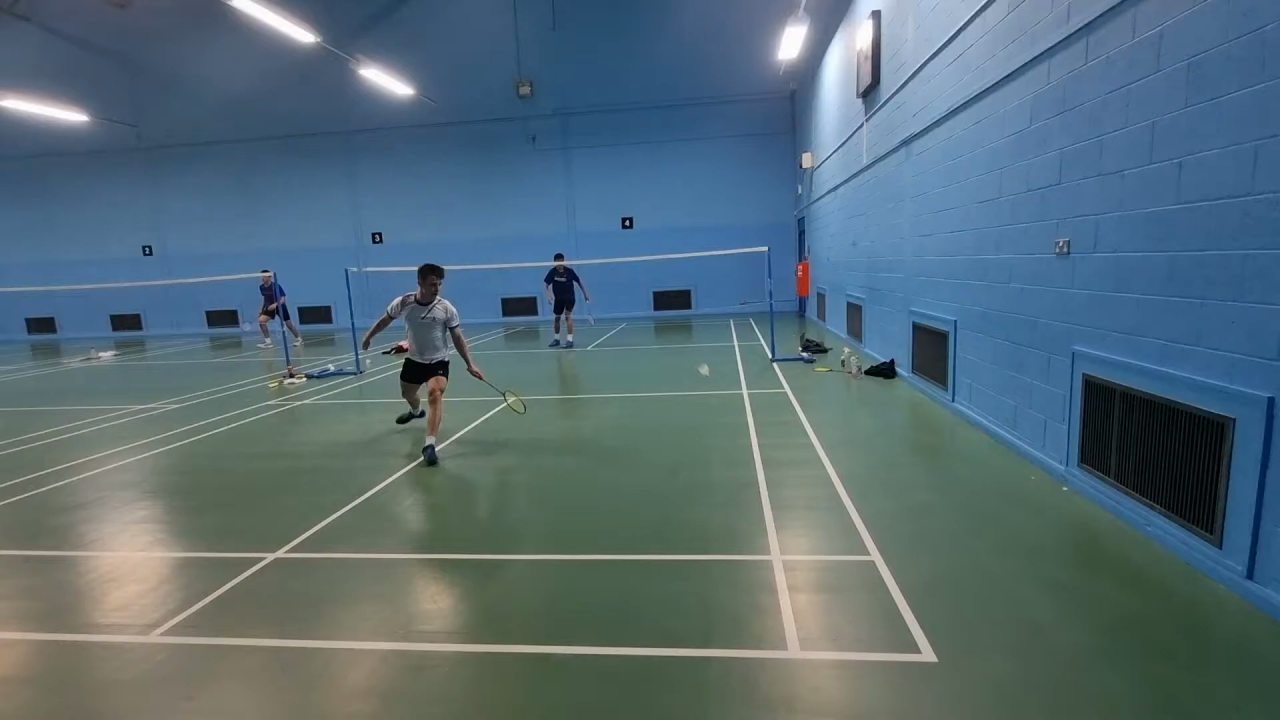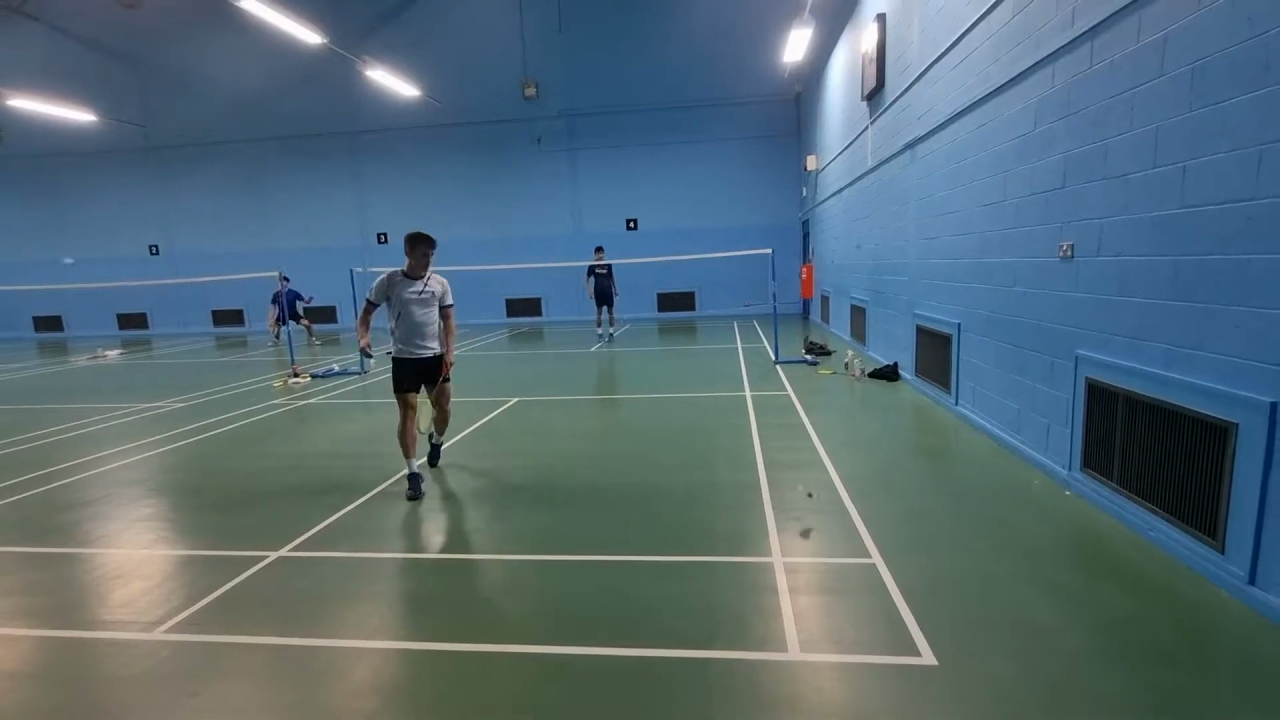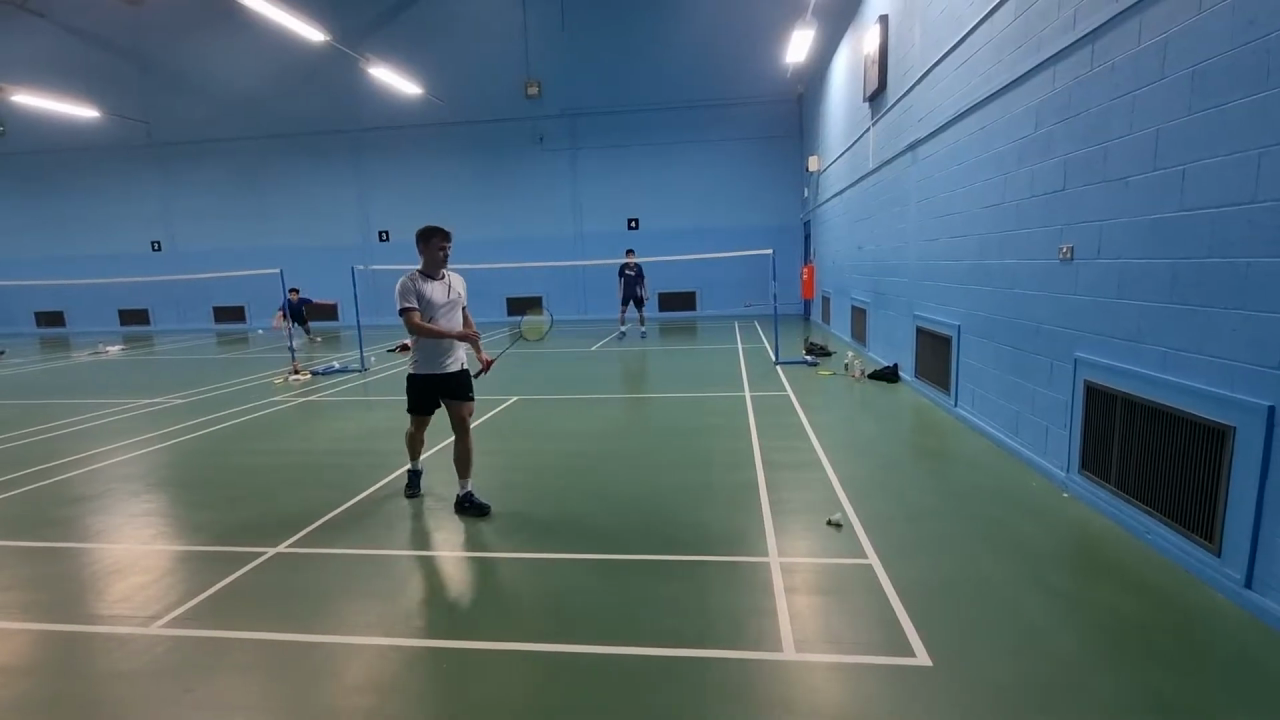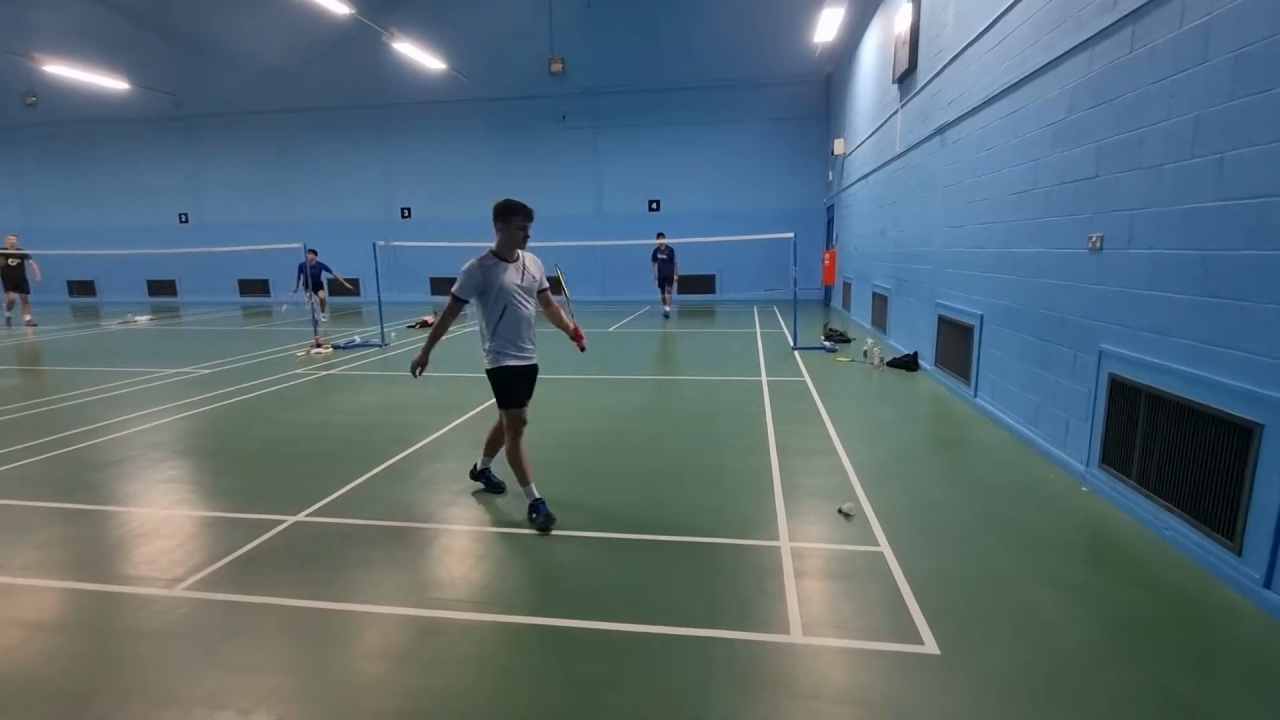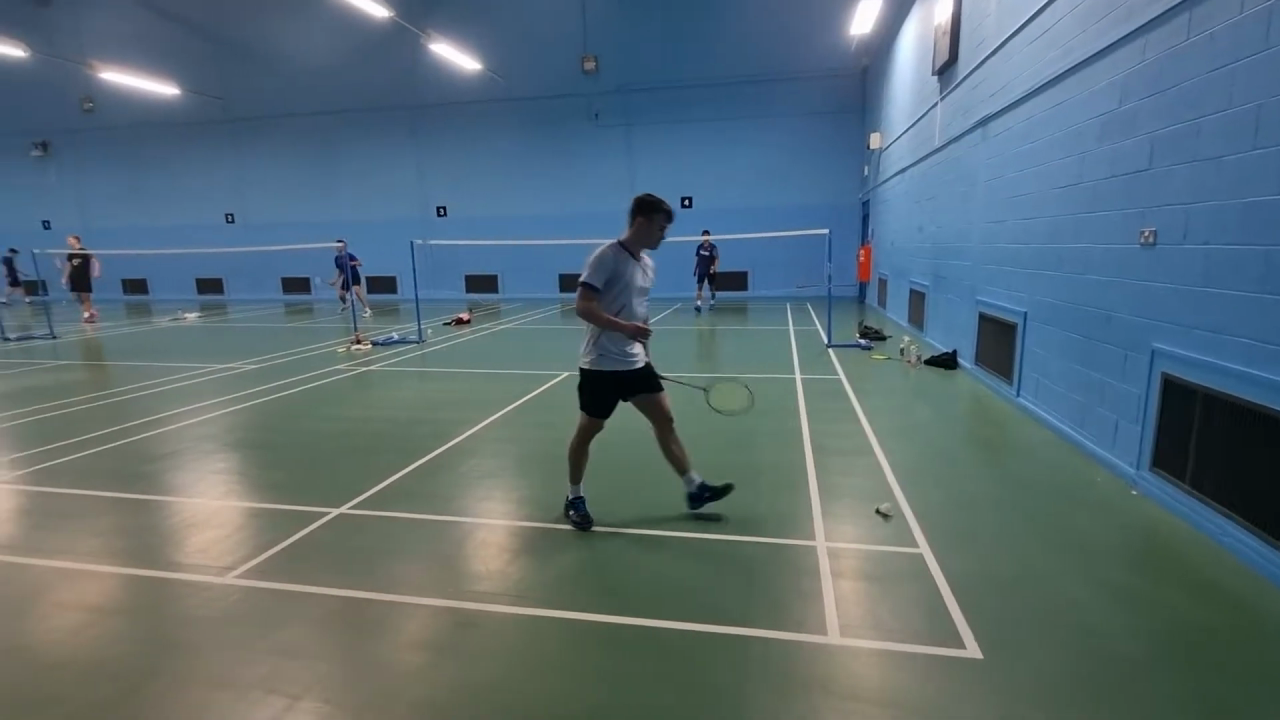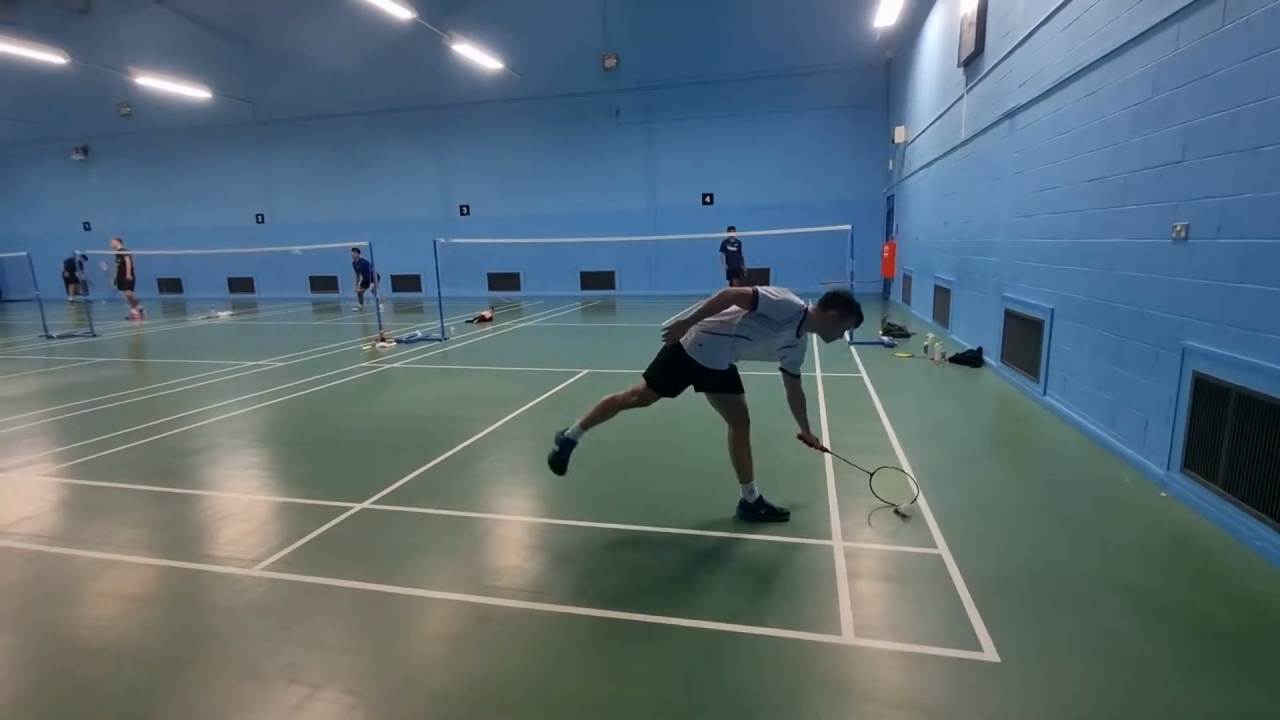
dt=0.5s
person 1, frame 1
left shoulder: (446, 308)
right shoulder: (403, 303)
left elbow: (458, 338)
right elbow: (386, 319)
left wrist: (470, 364)
right wrist: (369, 336)
left hip: (437, 360)
right hip: (415, 359)
left knee: (434, 393)
right knee: (407, 393)
left ankle: (430, 445)
right ankle: (416, 410)
person 1, frame 2
left shoulder: (440, 284)
right shoulder: (387, 281)
left elbow: (448, 320)
right elbow: (367, 312)
left wrist: (449, 352)
right wrist: (363, 337)
left hip: (434, 356)
right hip: (403, 357)
left knee: (443, 407)
right knee: (408, 409)
left ankle: (436, 441)
right ankle: (413, 473)
person 1, frame 3
left shoulder: (457, 281)
right shoulder: (409, 284)
right elbow: (414, 325)
left wrist: (480, 352)
right wrist: (455, 335)
left hip: (456, 369)
right hip: (423, 372)
left knee: (463, 427)
right knee: (417, 427)
left ankle: (465, 494)
right ankle: (415, 470)
person 1, frame 4
left shoulder: (533, 263)
right shoulder: (478, 269)
left elbow: (549, 304)
right elbow: (450, 313)
left wrist: (571, 329)
right wrist: (425, 352)
left hip: (528, 359)
right hip: (502, 361)
left knee: (509, 421)
right knee: (516, 426)
left ankle: (482, 468)
right ankle: (535, 501)
person 1, frame 5
left shoulder: (647, 264)
right shoulder: (606, 257)
right elbow: (582, 306)
left wrist: (640, 344)
right wrist: (624, 327)
left hip: (634, 363)
right hip: (601, 364)
left knee: (664, 419)
right knee: (589, 429)
left ankle: (696, 490)
right ankle: (574, 498)
person 1, frame 6
left shoulder: (796, 344)
right shoulder: (788, 305)
left elbow: (794, 391)
right elbow: (731, 294)
left wrist: (806, 431)
right wrist: (687, 324)
left hip: (719, 364)
right hip: (694, 349)
left knee: (740, 421)
right knee: (635, 398)
left ankle: (750, 500)
right ankle: (570, 437)
